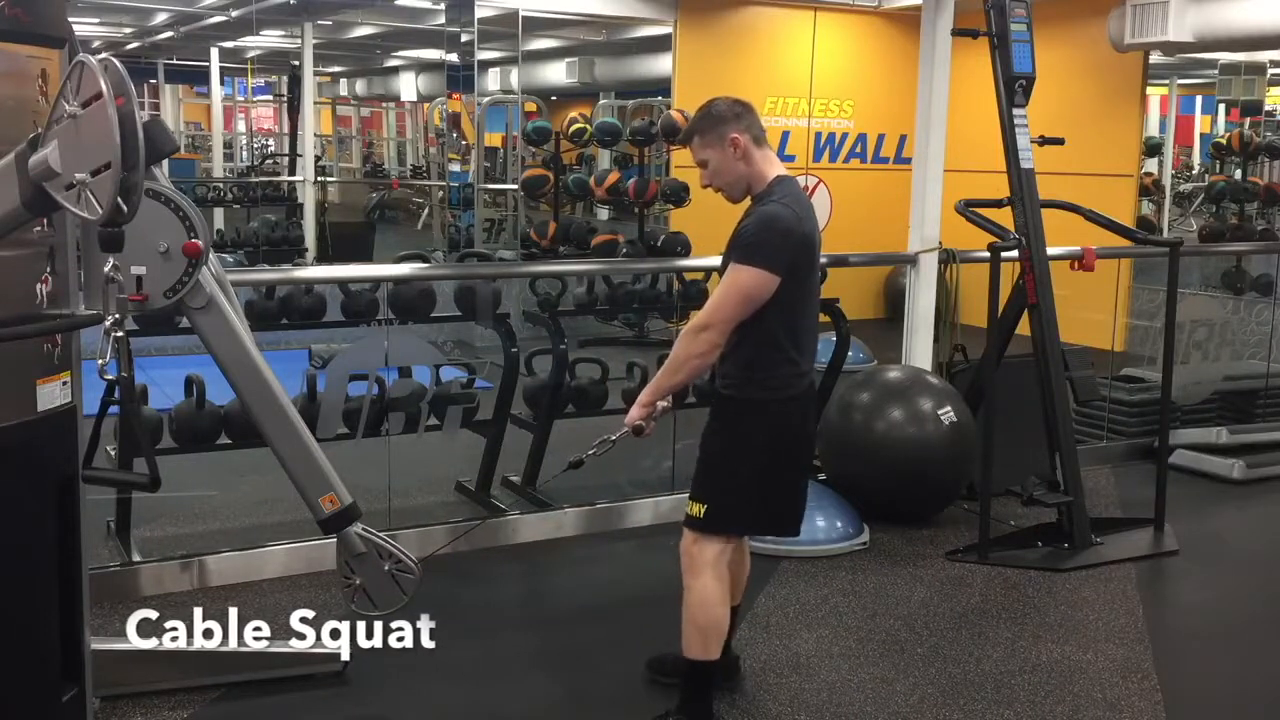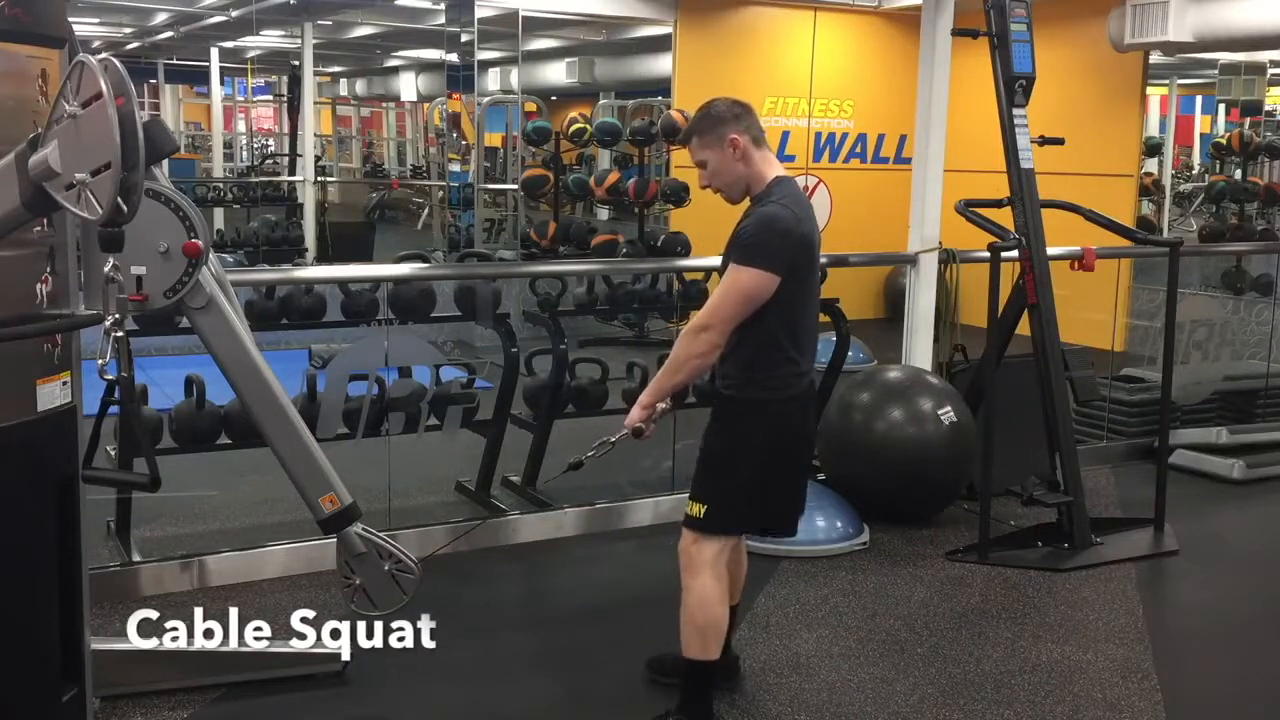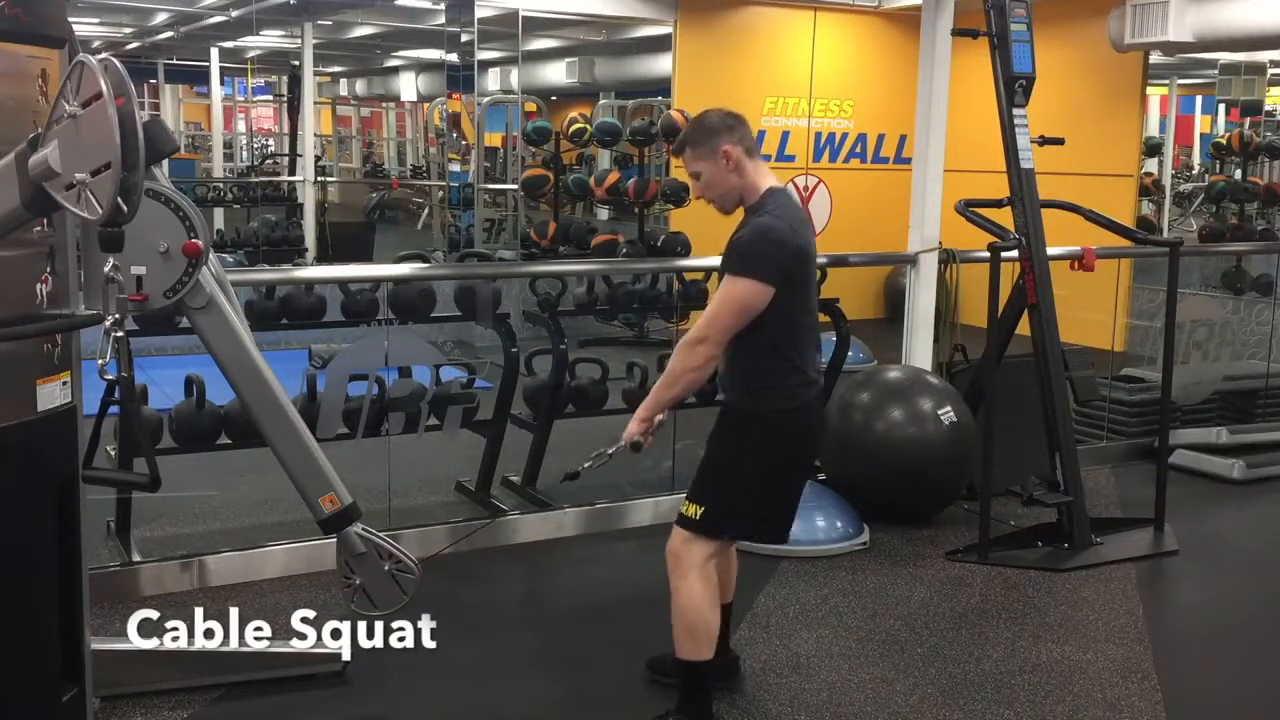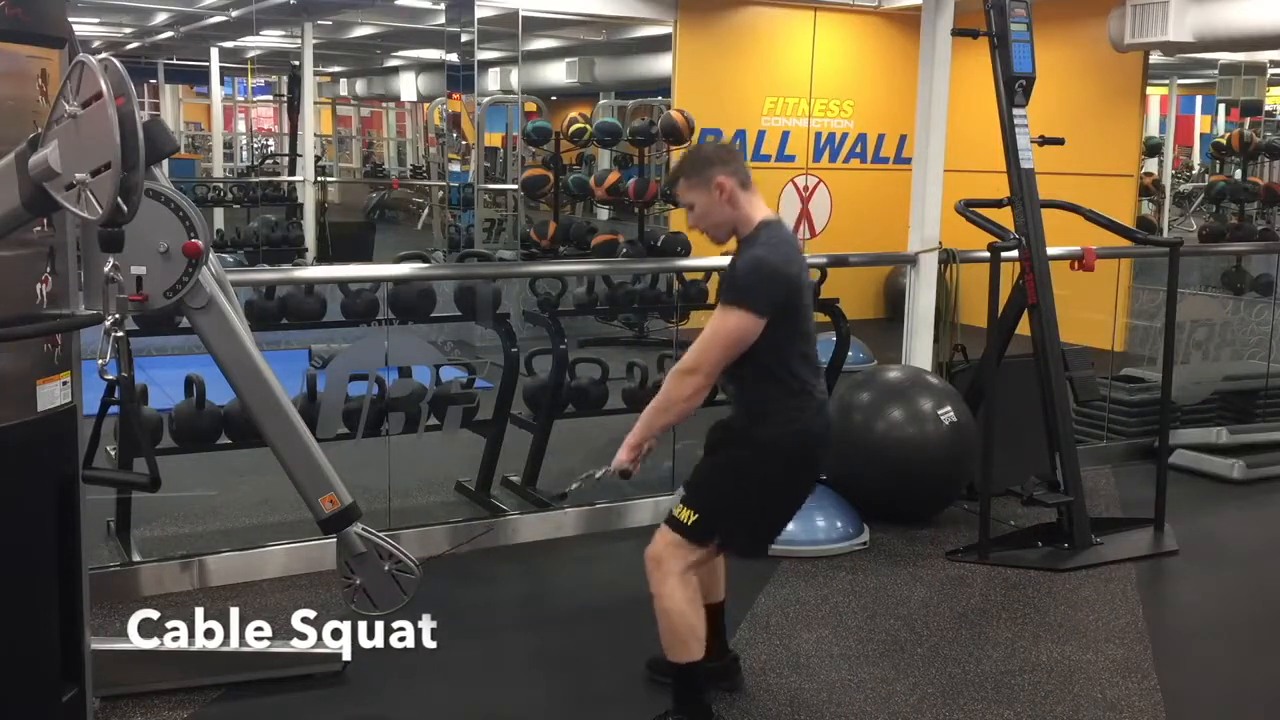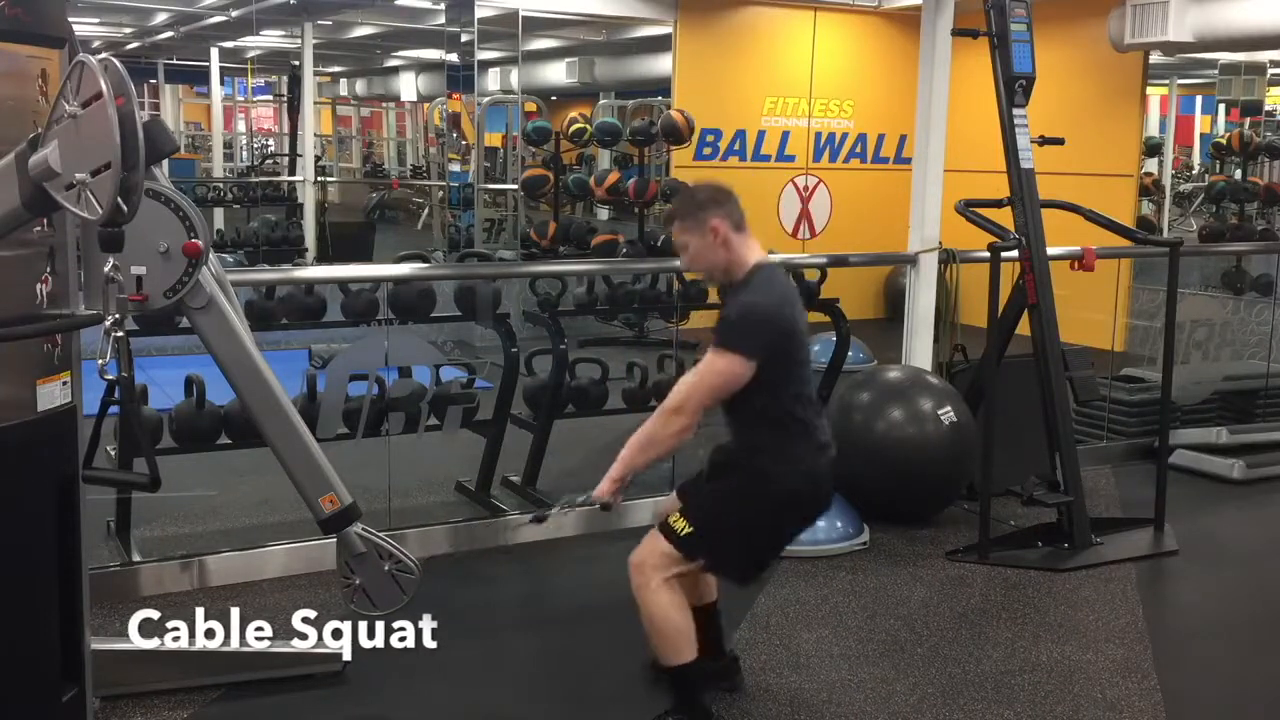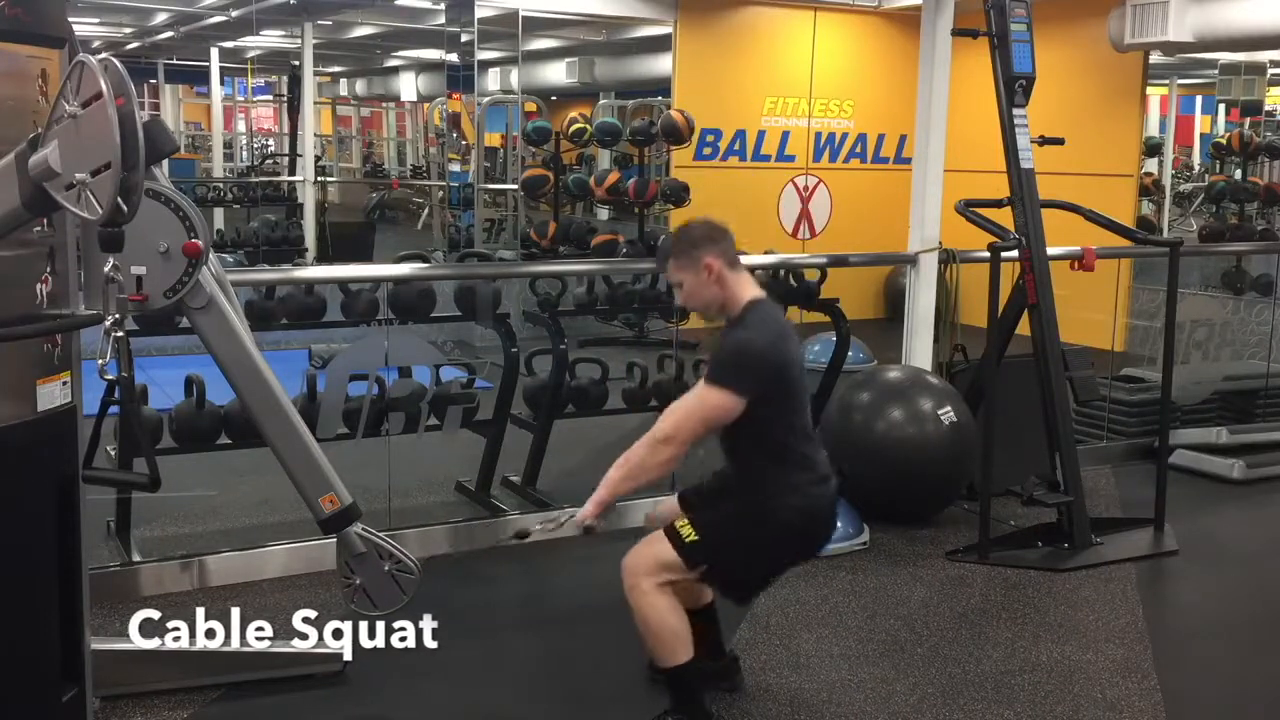
dt=0.1s
person 1, frame 1
left shoulder: (772, 221)
right shoulder: (783, 205)
left elbow: (710, 330)
right elbow: (727, 323)
left wrist: (649, 398)
right wrist: (666, 388)
left hip: (762, 406)
right hip: (769, 397)
left knee: (703, 550)
right knee: (728, 535)
right ankle: (715, 656)
person 1, frame 2
left shoulder: (771, 222)
right shoulder: (782, 205)
left elbow: (710, 330)
right elbow: (725, 324)
left wrist: (649, 399)
right wrist: (666, 389)
left hip: (762, 405)
right hip: (769, 397)
left knee: (701, 549)
right knee: (726, 535)
right ankle: (715, 655)
person 1, frame 3
left shoulder: (766, 232)
right shoulder: (776, 214)
left elbow: (705, 342)
right elbow: (717, 334)
left wrist: (648, 410)
right wrist: (662, 397)
left hip: (771, 411)
right hip: (774, 401)
left knee: (688, 551)
right knee: (713, 531)
right ankle: (714, 655)
person 1, frame 4
left shoulder: (759, 263)
right shoulder: (769, 244)
left elbow: (697, 371)
right elbow: (710, 359)
left wrist: (638, 438)
right wrist: (654, 420)
left hip: (776, 437)
right hip: (779, 424)
left knee: (669, 556)
right knee: (702, 536)
right ankle: (714, 657)
person 1, frame 5
left shoulder: (755, 308)
right shoulder: (763, 286)
left elbow: (684, 411)
right elbow: (699, 380)
left wrist: (619, 474)
right wrist: (638, 444)
left hip: (785, 476)
right hip: (777, 457)
left knee: (649, 565)
right knee: (677, 525)
right ankle: (713, 657)
person 1, frame 6
left shoulder: (749, 344)
right shoulder: (756, 319)
left elbow: (672, 442)
right elbow: (689, 405)
left wrist: (604, 499)
right wrist: (626, 463)
left hip: (787, 508)
right hip: (778, 484)
left knee: (642, 569)
right knee: (667, 521)
right ankle: (713, 659)
